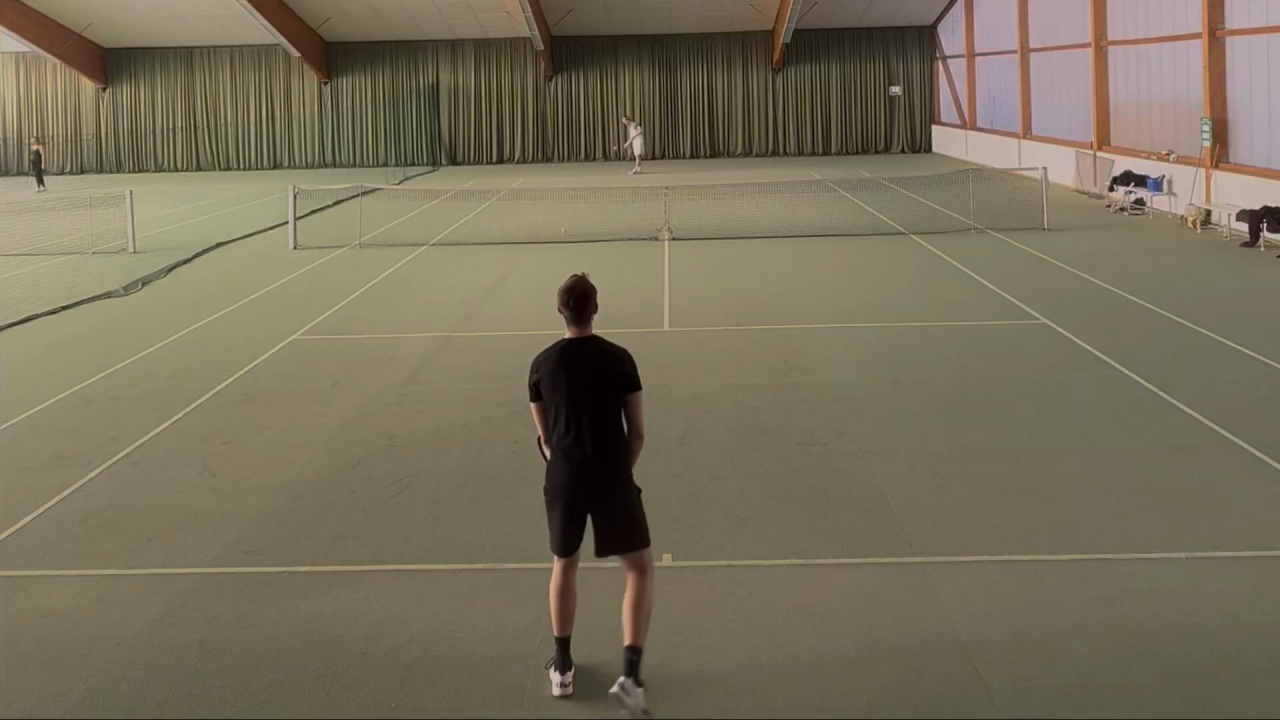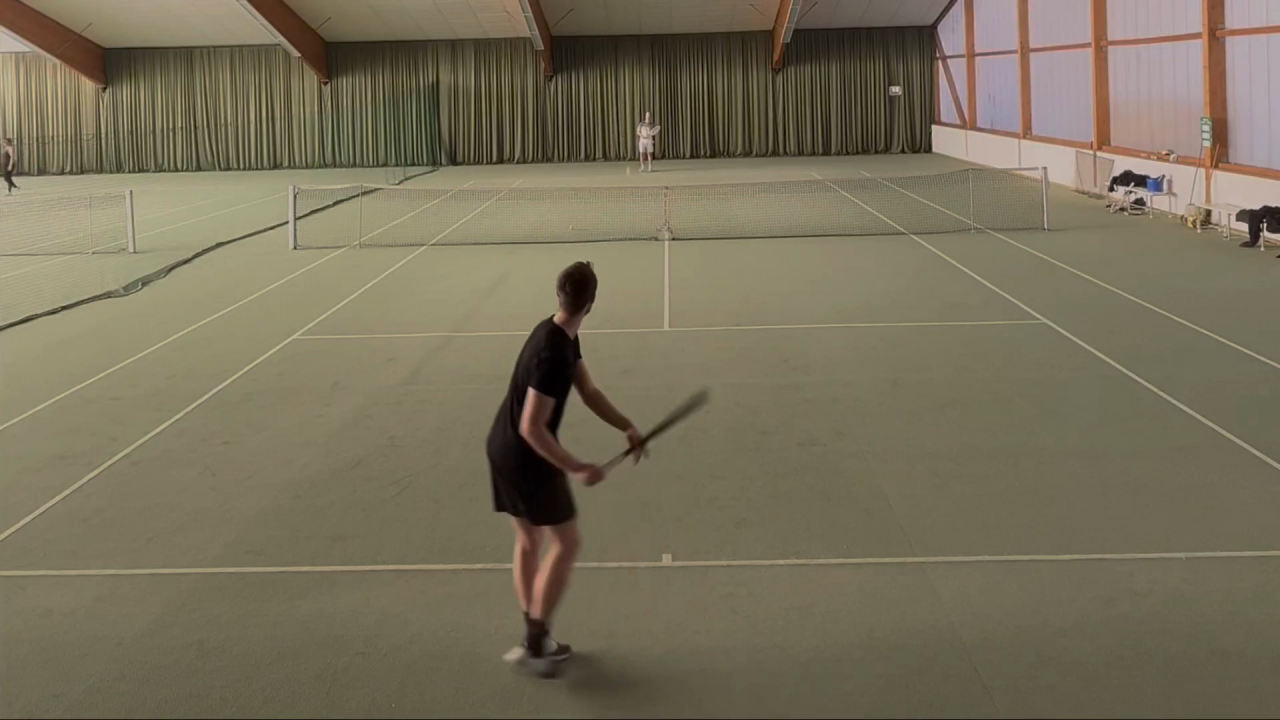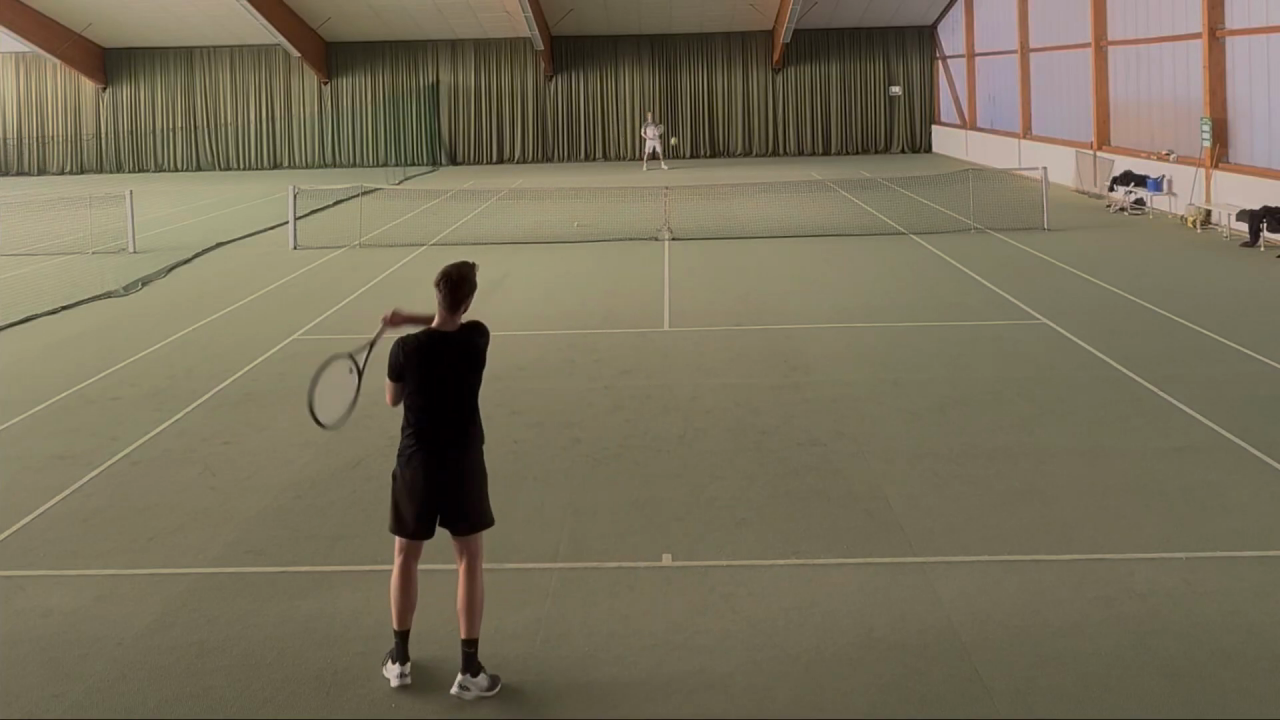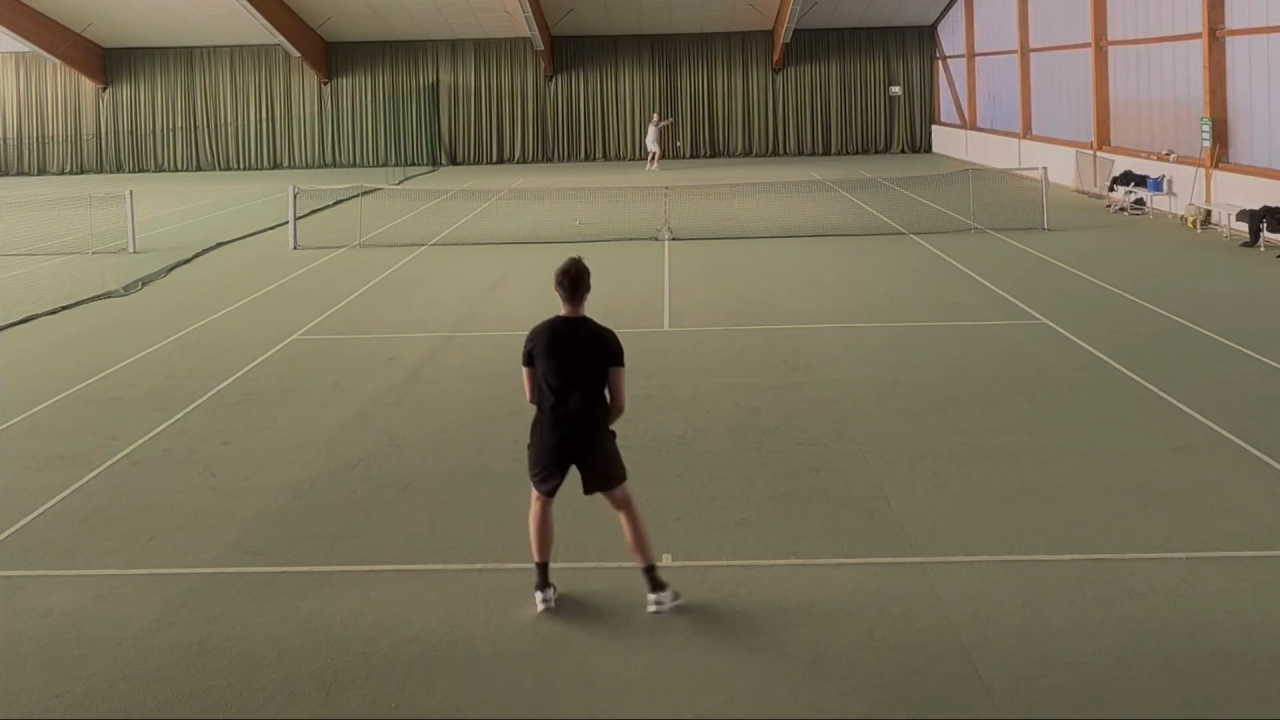
dt=1s
person 1, frame 1
left shoulder: (542, 363)
right shoulder: (619, 358)
left elbow: (544, 436)
right elbow: (637, 432)
left hip: (562, 481)
right hip: (611, 480)
left knee: (564, 566)
right knee: (639, 571)
left ankle: (562, 665)
right ankle: (630, 675)
person 1, frame 2
left shoulder: (564, 337)
right shoulder: (553, 354)
left elbow: (588, 391)
right elbow: (531, 428)
left wrist: (627, 427)
right wrist: (577, 467)
left hip: (503, 448)
right hip: (526, 455)
left knee: (527, 541)
right knee: (566, 543)
left ankle: (535, 638)
right ankle: (532, 646)
person 1, frame 3
left shoulder: (405, 348)
right shoulder: (475, 338)
left elbow: (392, 400)
right wrist: (411, 319)
left hip: (416, 464)
right hip: (463, 464)
left knee: (405, 558)
right knee: (469, 563)
left ankle: (400, 659)
right ankle: (470, 669)
person 1, frame 4
left shoulder: (537, 336)
right shoulder: (606, 339)
left elbow: (532, 397)
right elbow: (618, 404)
left hip: (548, 436)
right hip: (592, 436)
left knee: (541, 501)
right knee: (624, 505)
left ankle: (543, 587)
right ankle: (655, 588)
